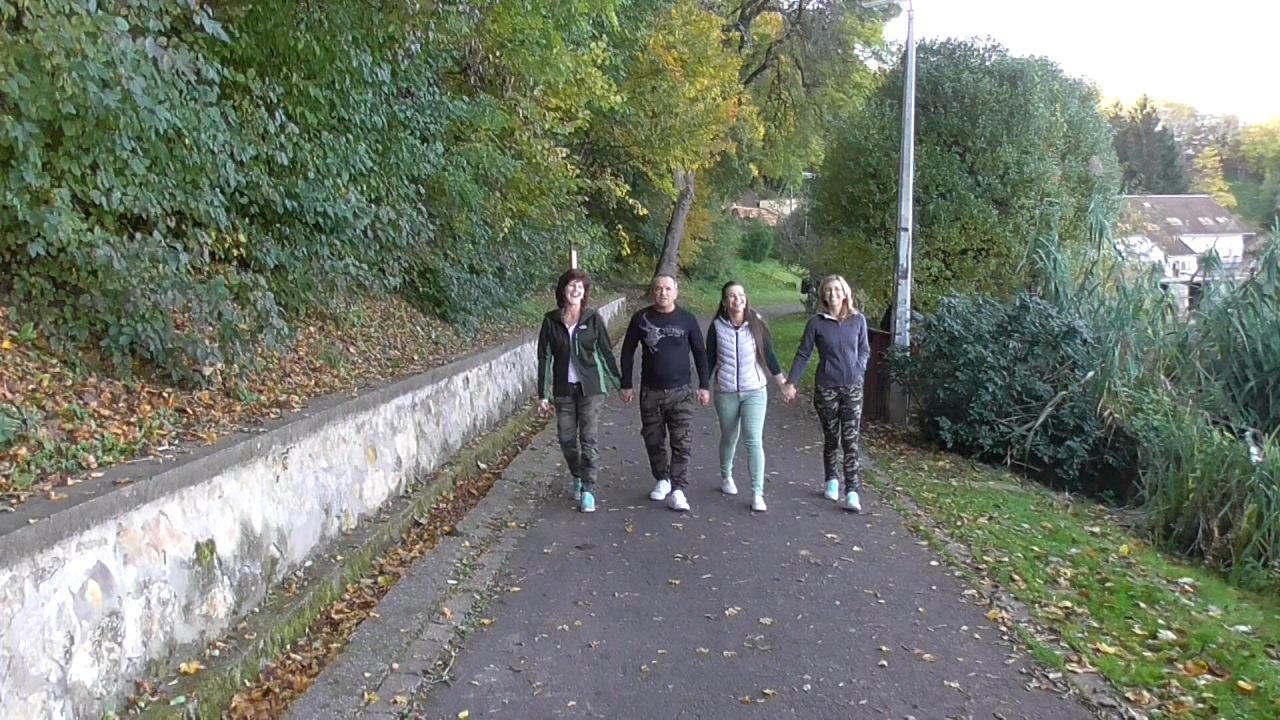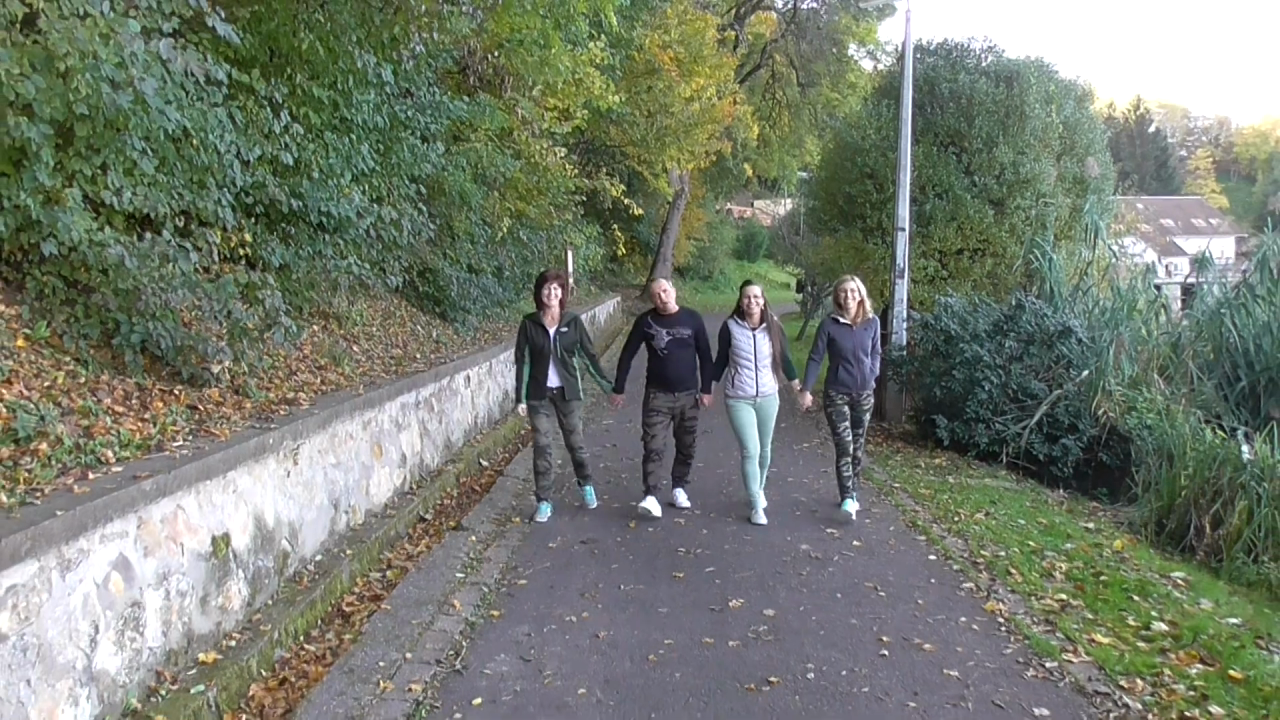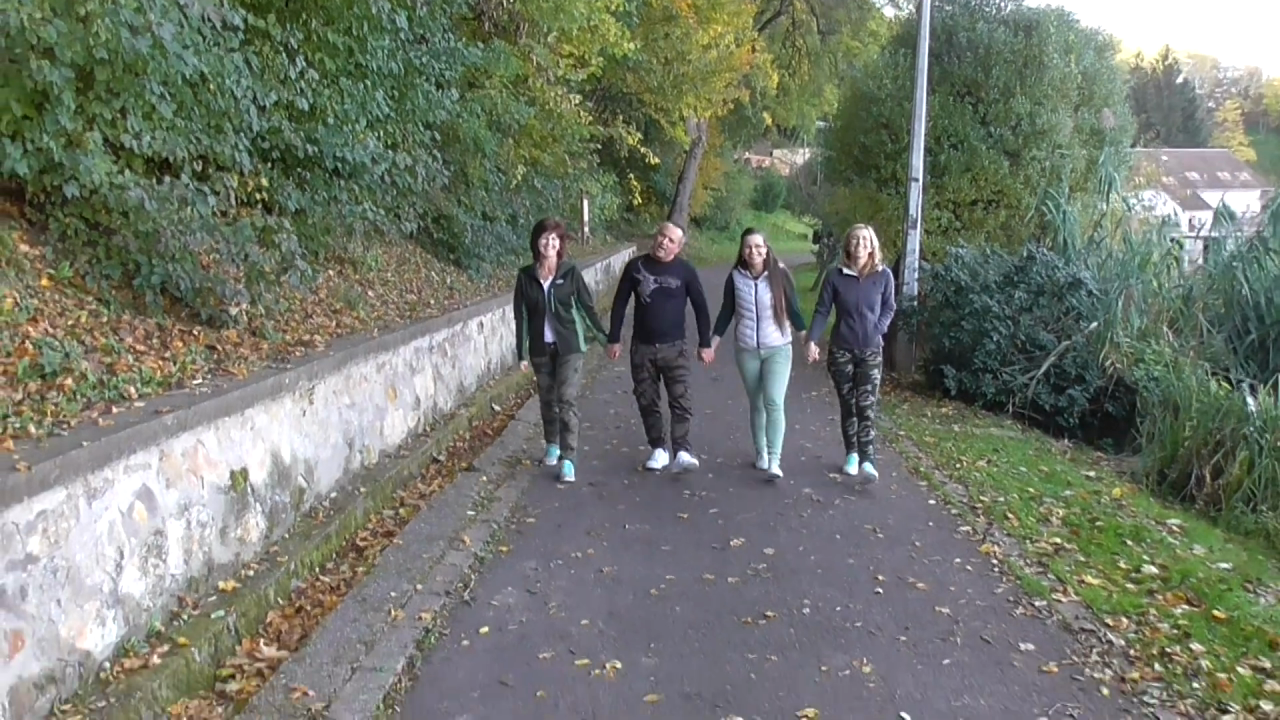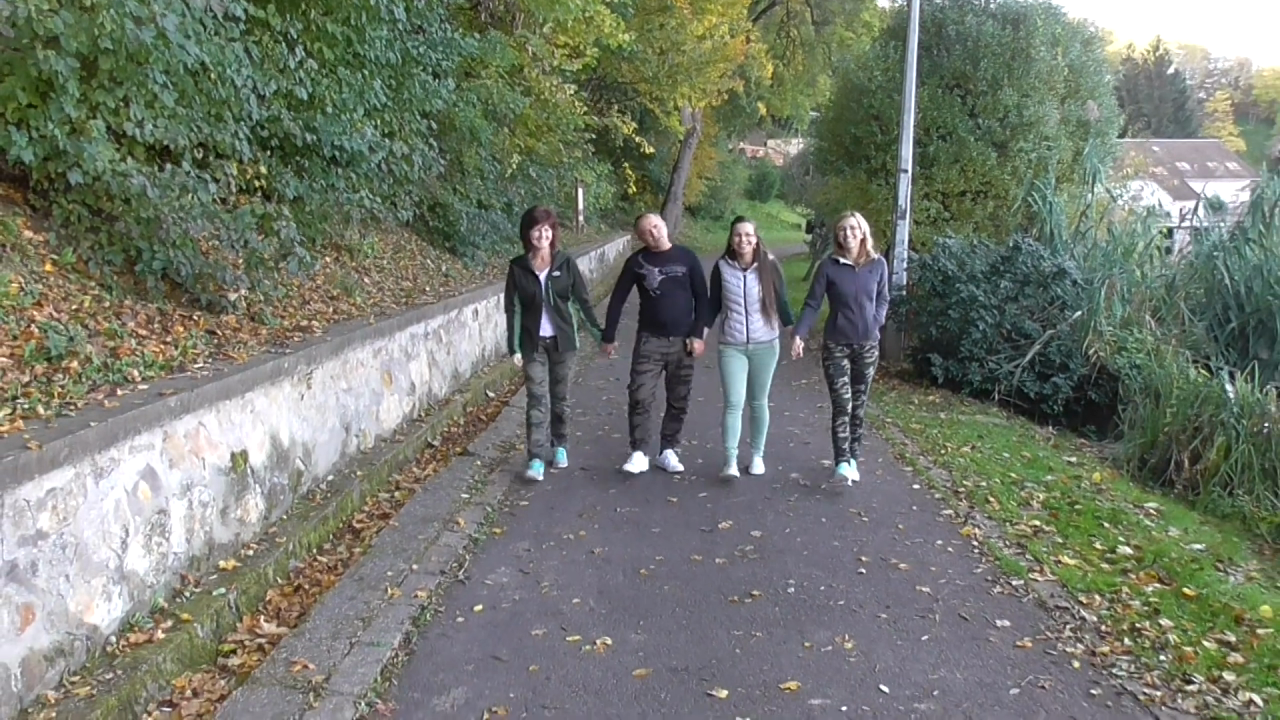
dt=0.7s
person 1, frame 1
left shoulder: (593, 319)
right shoulder: (551, 321)
left elbow: (606, 353)
right elbow: (545, 357)
left wrist: (619, 384)
right wrist: (543, 393)
left hip: (591, 388)
right hip: (563, 389)
left knee: (588, 439)
right knee: (567, 439)
left ankle: (587, 491)
right ankle: (578, 476)
person 1, frame 2
left shoulder: (573, 322)
right shoulder: (529, 324)
left elbow: (589, 355)
right elbow: (522, 361)
left wrist: (608, 386)
right wrist: (520, 397)
left hip: (568, 392)
right hip: (538, 395)
left knee: (575, 443)
right knee: (542, 447)
left ankle: (586, 485)
right ankle: (543, 502)
person 1, frame 3
left shoulder: (571, 272)
right shoulder: (526, 276)
left elbow: (587, 307)
right elbow: (521, 316)
left wrist: (604, 339)
right wrist: (522, 353)
left hip: (569, 347)
right hip: (541, 349)
left knee: (567, 401)
right knee: (548, 400)
left ankle: (567, 459)
right ankle: (552, 444)
person 1, frame 4
left shoulder: (566, 263)
right shoulder: (518, 267)
left elbow: (582, 301)
right elbow: (512, 309)
left wrist: (600, 334)
right wrist: (514, 347)
left hip: (562, 341)
right hip: (532, 343)
left knee: (560, 396)
right knee: (537, 398)
left ankle: (559, 445)
right ankle: (536, 461)
person 2, frame 1
left shoulder: (858, 320)
right shoulder: (816, 322)
left elbow: (864, 349)
right elbow: (803, 354)
left wrist: (859, 368)
right wrist: (791, 382)
left hip: (853, 387)
right hip: (826, 387)
left knee: (851, 439)
right knee: (832, 437)
left ankle: (852, 492)
right ankle: (832, 480)
person 2, frame 2
left shoulder: (872, 323)
right shoulder: (828, 325)
right elbow: (815, 358)
left wrist: (872, 374)
right wrist: (806, 389)
left hip: (864, 393)
right hip: (836, 394)
left knee: (857, 447)
right knee: (844, 447)
left ankle: (851, 492)
right ankle: (847, 500)
person 2, frame 3
left shoulder: (883, 276)
right shoulder: (835, 276)
left elbow: (889, 309)
right elbow: (822, 311)
left wrist: (878, 330)
right wrist: (812, 340)
left hip: (871, 351)
right hip: (840, 349)
left knee: (867, 406)
right knee: (848, 405)
left ankle: (867, 462)
right ankle: (852, 453)
person 2, frame 4
left shoulder: (878, 265)
right shoulder: (828, 267)
left elbow: (883, 300)
right elbow: (812, 304)
left wrist: (875, 322)
right wrist: (798, 335)
left hip: (867, 345)
right hip: (836, 345)
left knee: (858, 406)
right knee: (841, 404)
left ankle: (852, 458)
right ankle: (841, 464)
person 3, frame 1
left shoulder: (757, 324)
right shoulder: (717, 326)
left elbow: (769, 355)
right elbow: (710, 358)
left wrist: (783, 383)
left hip: (755, 392)
right hip: (725, 393)
left knee: (753, 440)
right knee: (728, 438)
left ankle: (757, 494)
right ankle: (726, 476)
person 3, frame 2
left shoulder: (773, 326)
right shoulder: (730, 327)
left elbow: (784, 359)
right elbow: (721, 360)
left wrist: (799, 389)
left hip: (768, 397)
right hip: (738, 399)
left knee: (764, 449)
right knee: (750, 450)
left ankle: (758, 489)
right ankle: (755, 506)
person 3, frame 3
left shoulder: (780, 274)
right shoulder: (735, 277)
left elbow: (793, 308)
right elbow: (726, 312)
right wrist: (712, 344)
left hip: (778, 349)
right hip: (746, 351)
left knee: (774, 403)
right knee: (757, 404)
left ankle: (774, 462)
right ankle: (761, 453)
person 3, frame 4
left shoulder: (769, 265)
right shoulder: (721, 268)
left elbow: (781, 302)
right elbow: (714, 305)
left hip: (765, 345)
right hip: (731, 346)
left knee: (758, 402)
right knee: (733, 402)
left ankle: (757, 454)
right ankle: (730, 461)
person 4, frame 1
left shoulder: (687, 319)
right shoulder: (641, 318)
left elbow: (699, 353)
right elbow: (628, 351)
left wrist: (703, 385)
right wrist: (625, 384)
left hip: (680, 391)
right hip: (650, 391)
left knee: (681, 443)
right knee: (653, 440)
left ankle: (677, 491)
right ankle: (663, 480)
person 4, frame 2
left shoulder: (692, 319)
right shoulder: (645, 322)
left elbow: (705, 355)
right elbow: (627, 355)
left wrist: (706, 389)
right wrist: (618, 389)
left hip: (688, 395)
right hip: (657, 395)
left knee: (686, 447)
right knee: (653, 447)
left ankle: (679, 488)
right ankle: (651, 498)
person 4, frame 3
left shoulder: (685, 271)
right shoulder: (635, 267)
left elbow: (700, 307)
right elbow: (620, 303)
left wrist: (704, 344)
right wrist: (614, 339)
left hip: (674, 347)
right hip: (642, 347)
left knee: (681, 401)
right knee: (647, 402)
left ankle: (681, 454)
right ankle: (658, 449)
person 4, frame 4
left shoulder: (687, 257)
right shoulder: (636, 262)
left elbow: (701, 297)
right elbow: (618, 299)
left wrist: (698, 334)
right wrist: (608, 337)
left hip: (682, 341)
right hip: (650, 340)
left knee: (678, 401)
right knee: (640, 396)
left ankle: (668, 451)
right ankle: (638, 453)
